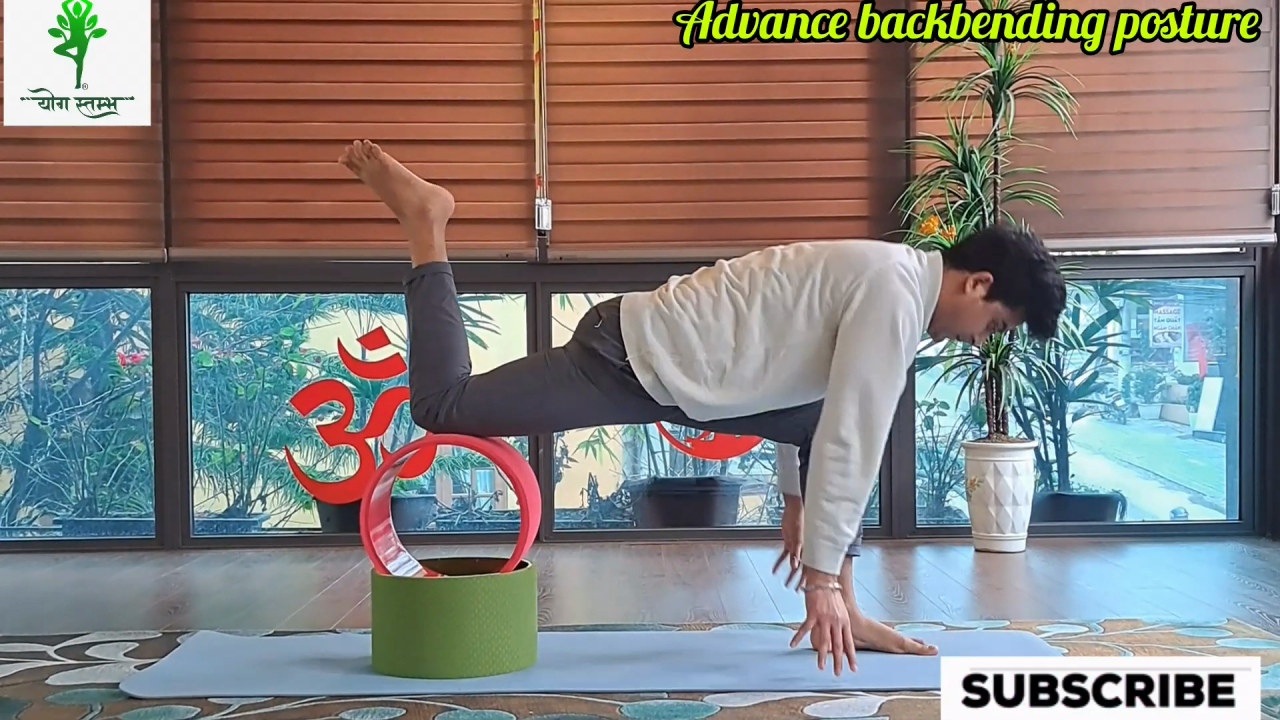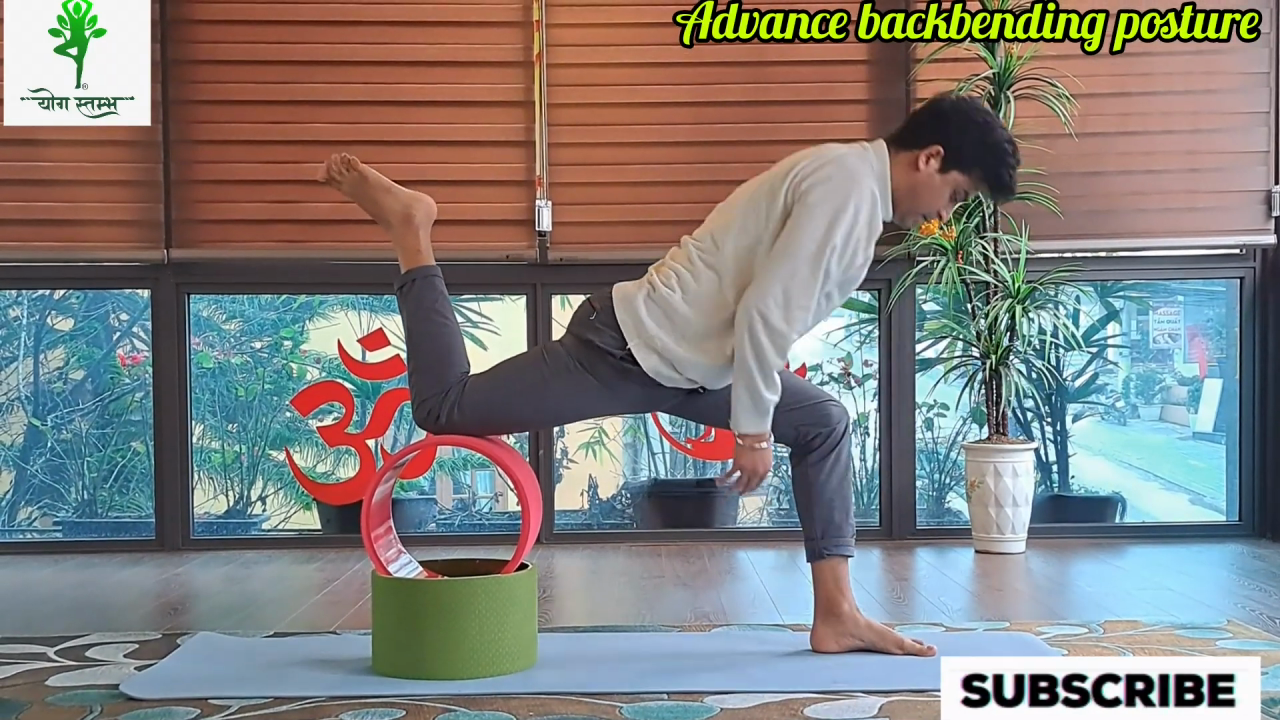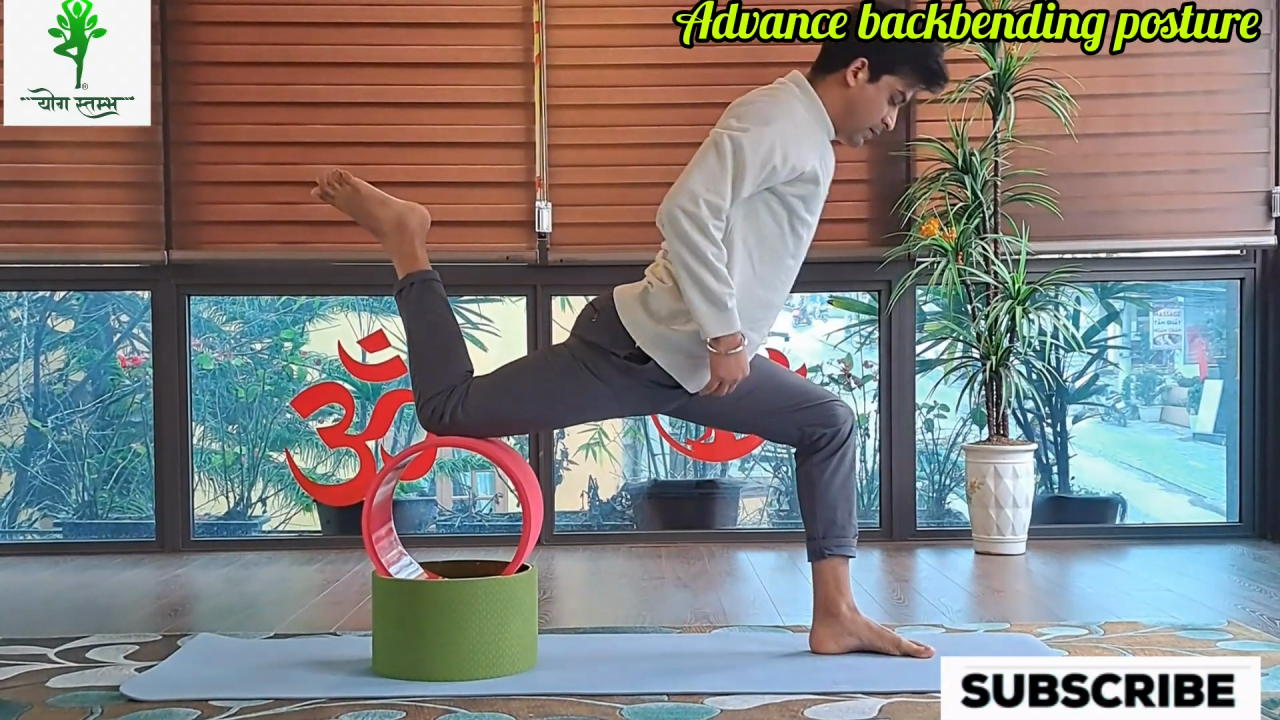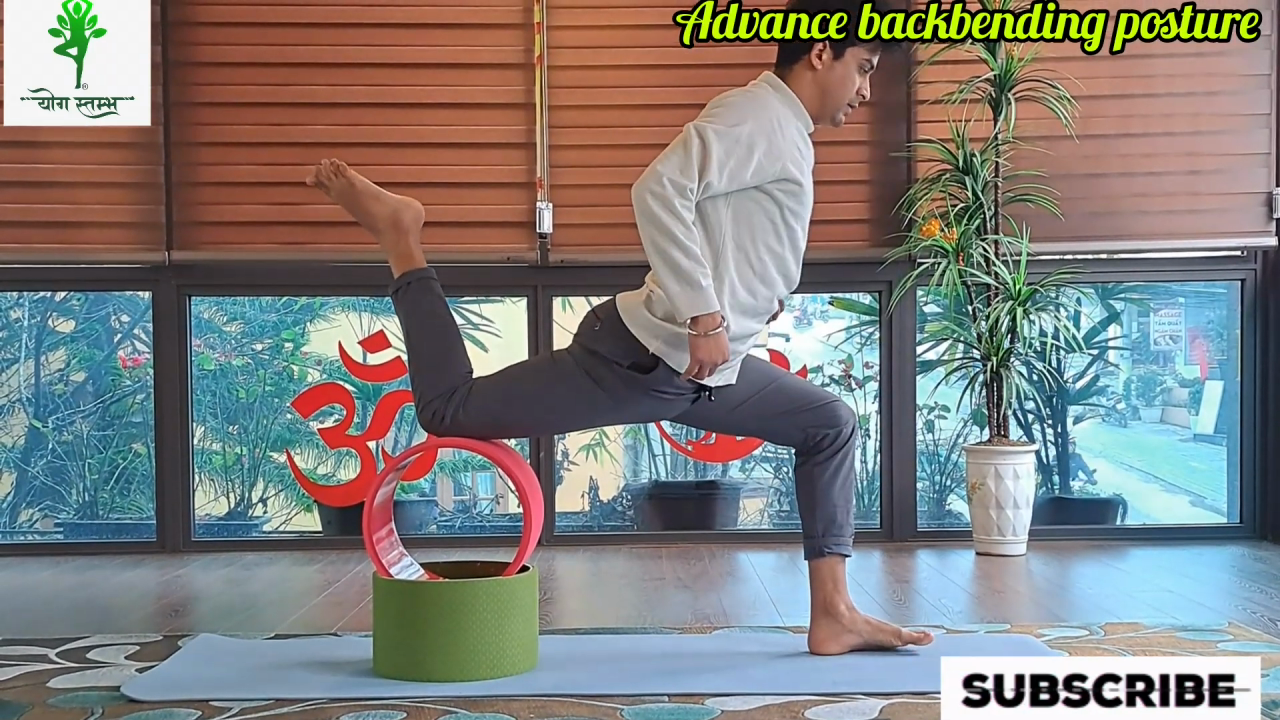
dt=0.3s
person 1, frame 1
left shoulder: (890, 273)
right shoulder: (896, 292)
left elbow: (829, 415)
right elbow: (847, 439)
left wrist: (799, 497)
right wrist: (823, 575)
left hip: (674, 360)
right hip: (635, 359)
left knee: (830, 430)
right knee: (446, 407)
left ankle: (847, 619)
right ankle: (425, 223)
person 1, frame 2
left shoulder: (847, 175)
right shoulder: (850, 188)
right elbow: (768, 313)
left wrist: (757, 409)
right wrist: (753, 428)
left hip: (677, 354)
right hip: (628, 347)
left knee: (825, 423)
right knee: (445, 408)
left ankle: (836, 614)
right ankle: (409, 229)
person 1, frame 3
left shoulder: (802, 127)
right shoulder: (782, 117)
right elbow: (689, 207)
left wrist: (733, 322)
right wrist: (725, 332)
left hip: (697, 357)
right hip: (641, 349)
left knee: (829, 427)
right knee: (450, 408)
left ankle: (834, 617)
right ankle: (403, 240)
person 1, frame 4
left shoulder: (783, 129)
right shoulder: (759, 114)
right elbow: (659, 191)
left wrist: (753, 297)
right wrist: (705, 317)
left hip: (699, 364)
right hip: (643, 354)
left knee: (831, 425)
right knee: (448, 411)
left ankle: (832, 614)
right ankle: (399, 236)
